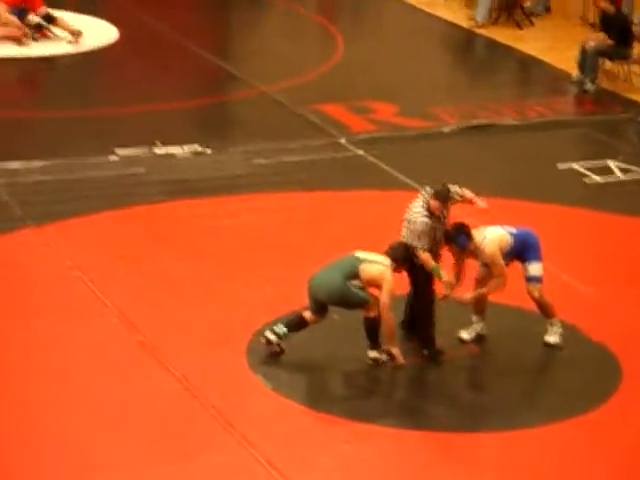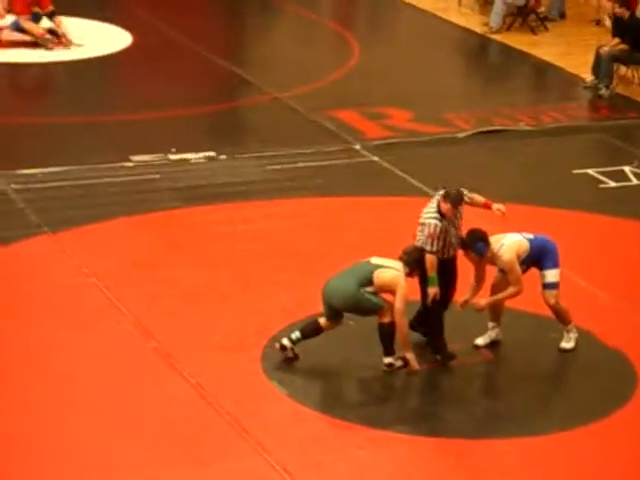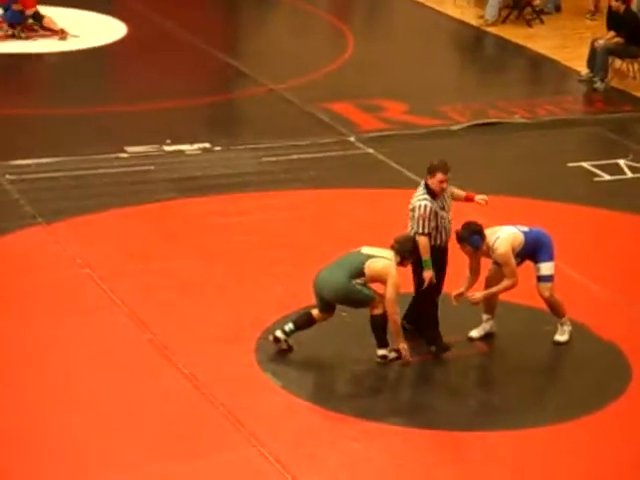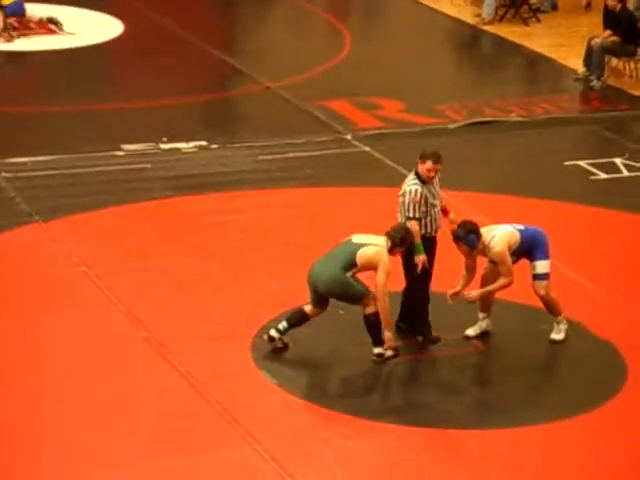
dt=0.3s
person 1, frame 1
left shoulder: (443, 193)
right shoulder: (421, 219)
left elbow: (461, 191)
right elbow: (422, 251)
left wrist: (475, 200)
right wrist: (439, 272)
left hip: (431, 251)
right hip: (416, 256)
left knee: (420, 291)
right knee: (425, 295)
left ankle: (410, 324)
right ankle: (427, 343)
person 1, frame 2
left shoulder: (455, 195)
right shoulder: (433, 222)
left elbow: (471, 197)
right elbow: (430, 254)
left wrist: (491, 205)
right wrist: (432, 283)
left hip: (449, 256)
right hip: (431, 260)
left knee: (446, 295)
right knee: (434, 302)
left ankle: (420, 323)
right ankle: (438, 348)
person 1, frame 3
left shoulder: (441, 187)
right shoulder: (423, 204)
left elbow: (451, 192)
right elbow: (422, 237)
left wrist: (473, 198)
right wrist: (426, 266)
left hip: (440, 246)
right hip: (425, 250)
left knee: (434, 290)
right knee: (428, 293)
left ankle: (411, 322)
right ankle: (433, 340)
person 1, frame 4
left shoulder: (431, 178)
right shoulder: (414, 189)
right elbow: (412, 222)
left wrist: (446, 211)
right wrist: (418, 251)
left hip: (429, 237)
right hip: (414, 240)
left knee: (423, 283)
right knee: (418, 285)
left ankle: (405, 323)
right ankle: (422, 331)
person 2, frame 1
left shoulder: (367, 255)
right shoulder: (386, 277)
right elbow: (386, 314)
right wrist: (393, 346)
left hip: (316, 279)
right hip: (333, 286)
left knee: (316, 314)
right knee: (373, 306)
left ankle: (273, 335)
right ankle: (375, 353)
person 2, frame 2
left shoulder: (380, 260)
right shoulder: (400, 282)
right elbow: (400, 320)
right wrist: (408, 352)
left hip: (330, 286)
right hip: (347, 293)
left knee: (331, 321)
right knee: (387, 311)
left ankle: (288, 342)
right ankle: (390, 359)
person 2, frame 3
left shoulder: (372, 250)
right shoulder: (391, 271)
right elbow: (392, 310)
right wrist: (400, 342)
left hip: (321, 278)
right hip: (338, 285)
left knee: (324, 312)
right knee: (378, 303)
left ankle: (282, 334)
right ankle: (383, 351)
person 2, frame 4
left shoulder: (362, 237)
right shoulder: (383, 258)
right elbow: (382, 298)
left wrist: (364, 290)
right wrist: (387, 330)
left hip: (315, 272)
right hip: (331, 278)
left knee: (317, 307)
right knee: (370, 301)
left ankle: (276, 333)
right ankle: (379, 349)
person 3, frame 1
left shoulder: (487, 249)
right shoulder: (464, 245)
left elbow: (501, 280)
right elbow: (458, 274)
left wrist: (473, 295)
right wrist: (449, 291)
left hip: (527, 244)
right hip: (506, 242)
left knee: (535, 293)
right knee: (480, 282)
left ankle: (554, 326)
right ankle: (478, 324)
person 3, frame 2
left shoulder: (505, 256)
right shoulder: (482, 252)
left elbow: (517, 288)
right elbow: (479, 280)
left wrist: (488, 301)
right wrist: (469, 297)
left hip: (545, 251)
right hip: (524, 251)
left knee: (551, 301)
right knee: (496, 288)
left ankle: (570, 332)
right ankle: (494, 330)
person 3, frame 3
left shoulder: (500, 249)
right shoulder: (477, 245)
left elbow: (512, 280)
right elbow: (474, 274)
left wrist: (484, 294)
right wrist: (463, 289)
left hip: (540, 244)
right hip: (519, 245)
left knee: (545, 293)
right knee: (490, 281)
left ankle: (564, 325)
right ankle: (488, 323)
person 3, frame 4
left shoulder: (496, 248)
right shoulder: (472, 243)
left elbow: (508, 279)
right elbow: (469, 272)
left wrist: (480, 293)
right wrist: (459, 288)
left hip: (535, 242)
right hip: (515, 243)
left knee: (541, 291)
right knee: (486, 279)
left ankle: (560, 323)
right ankle: (484, 321)
